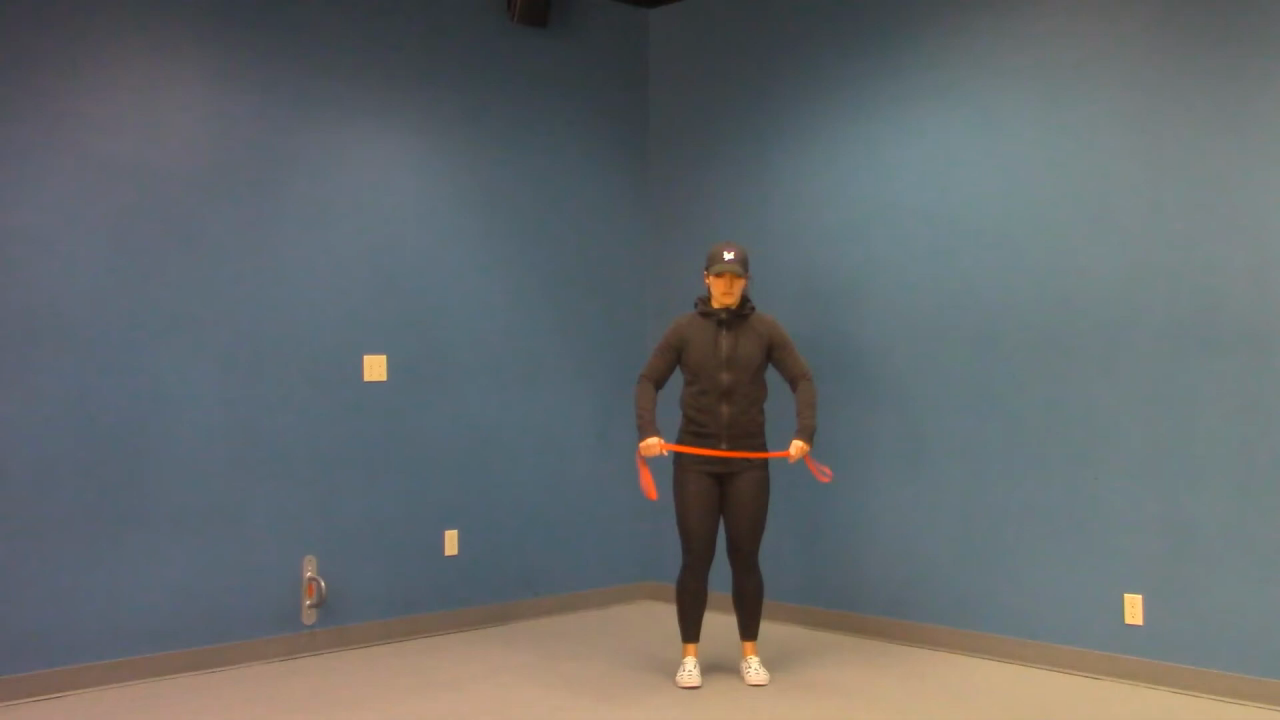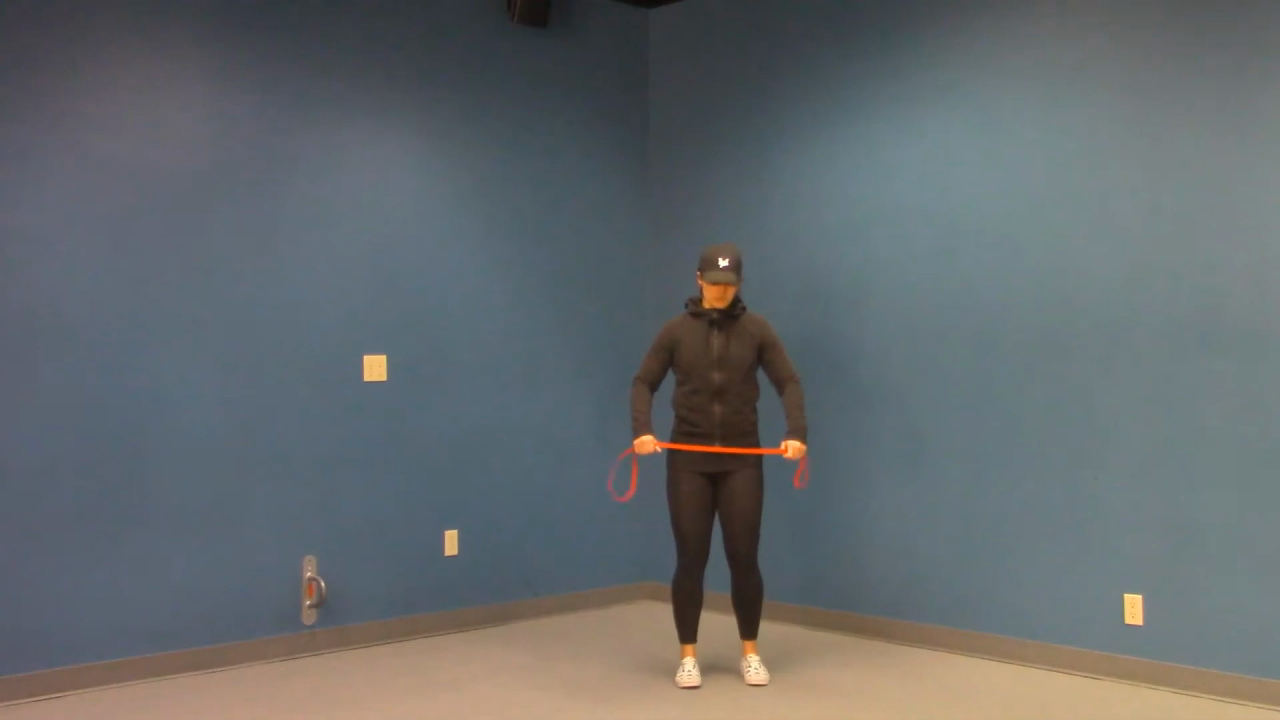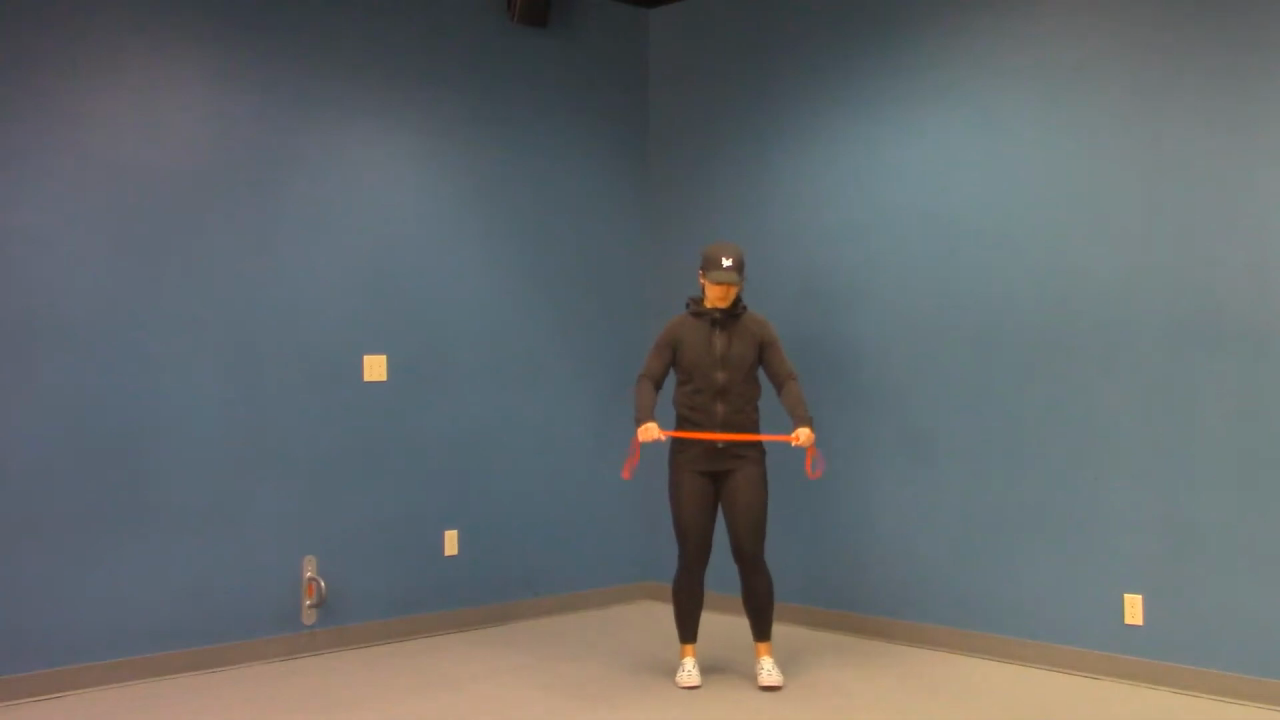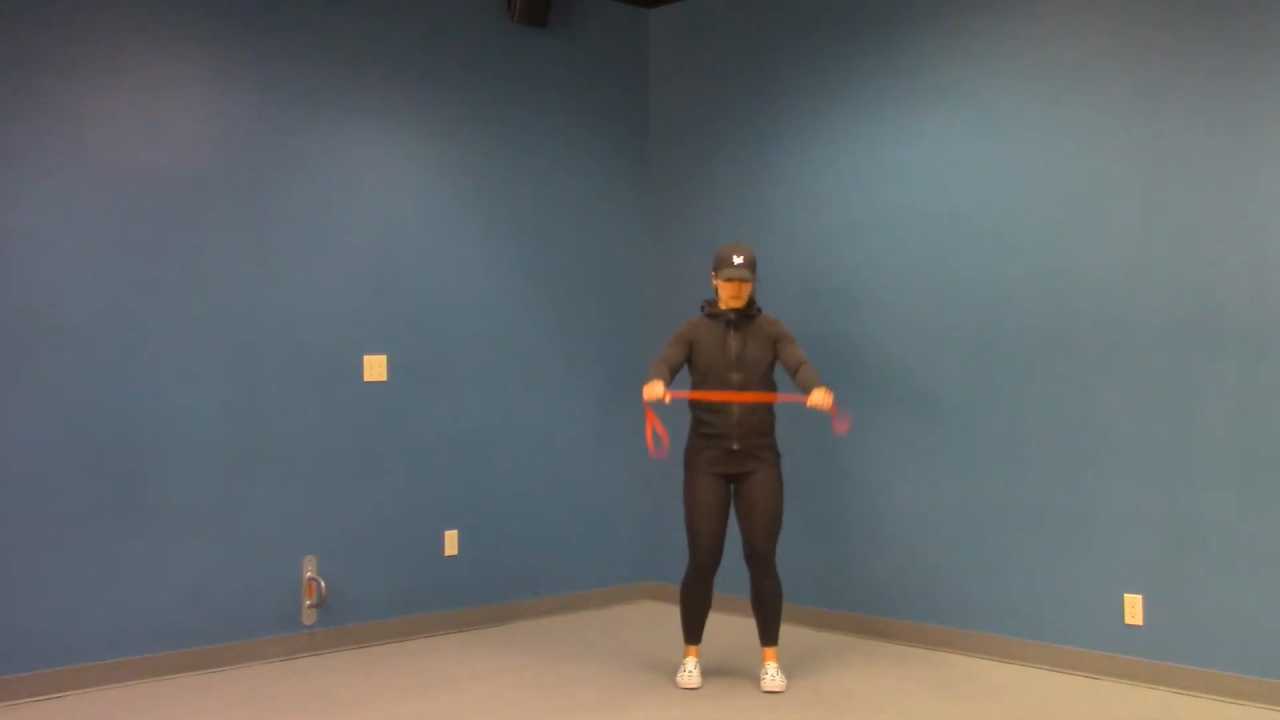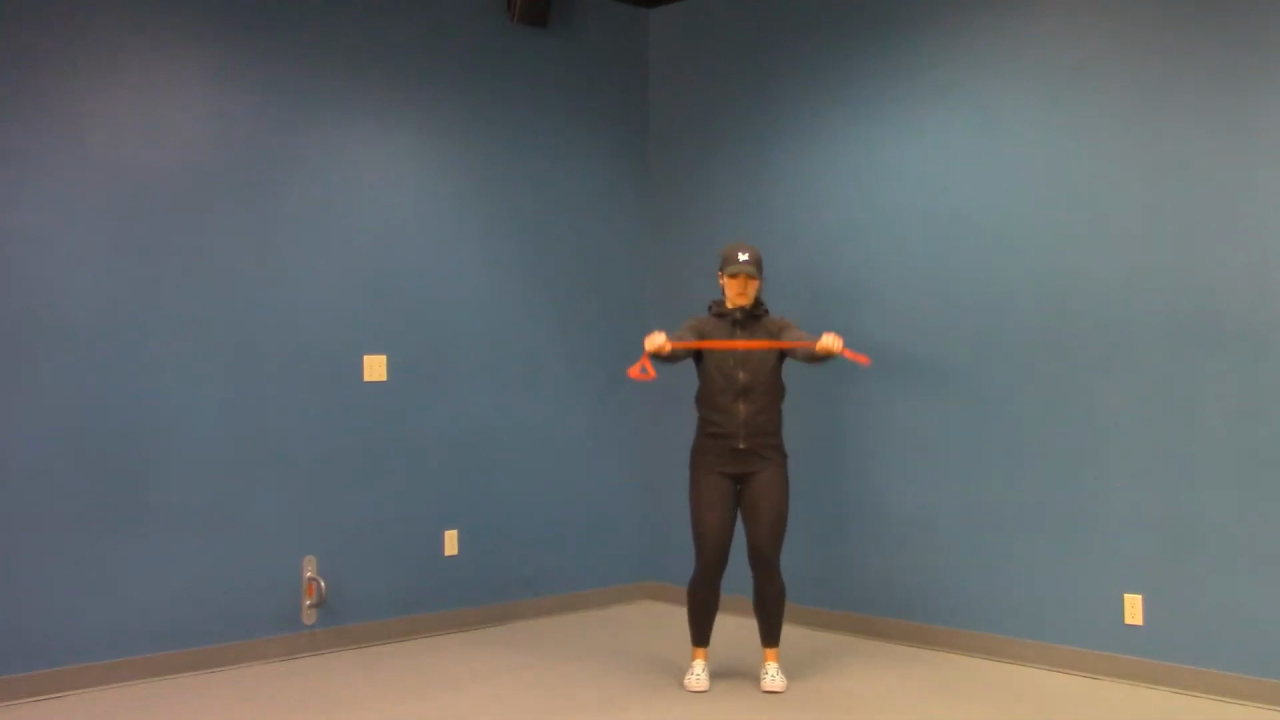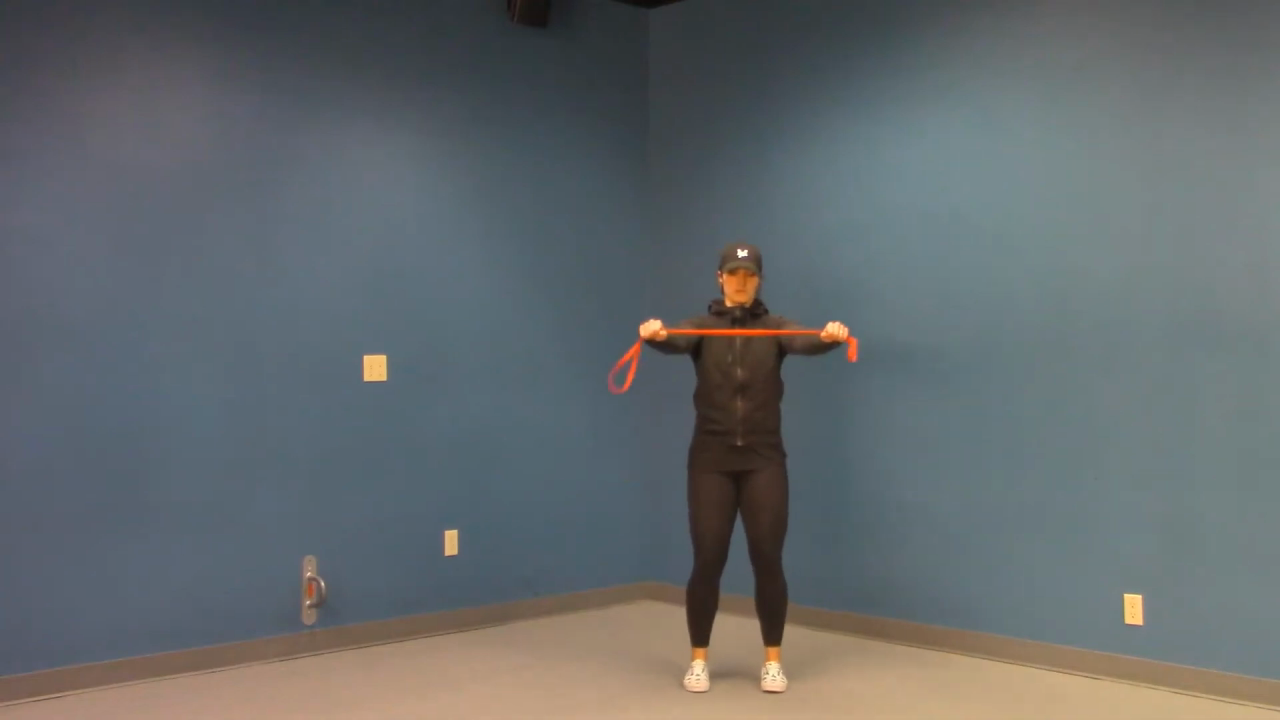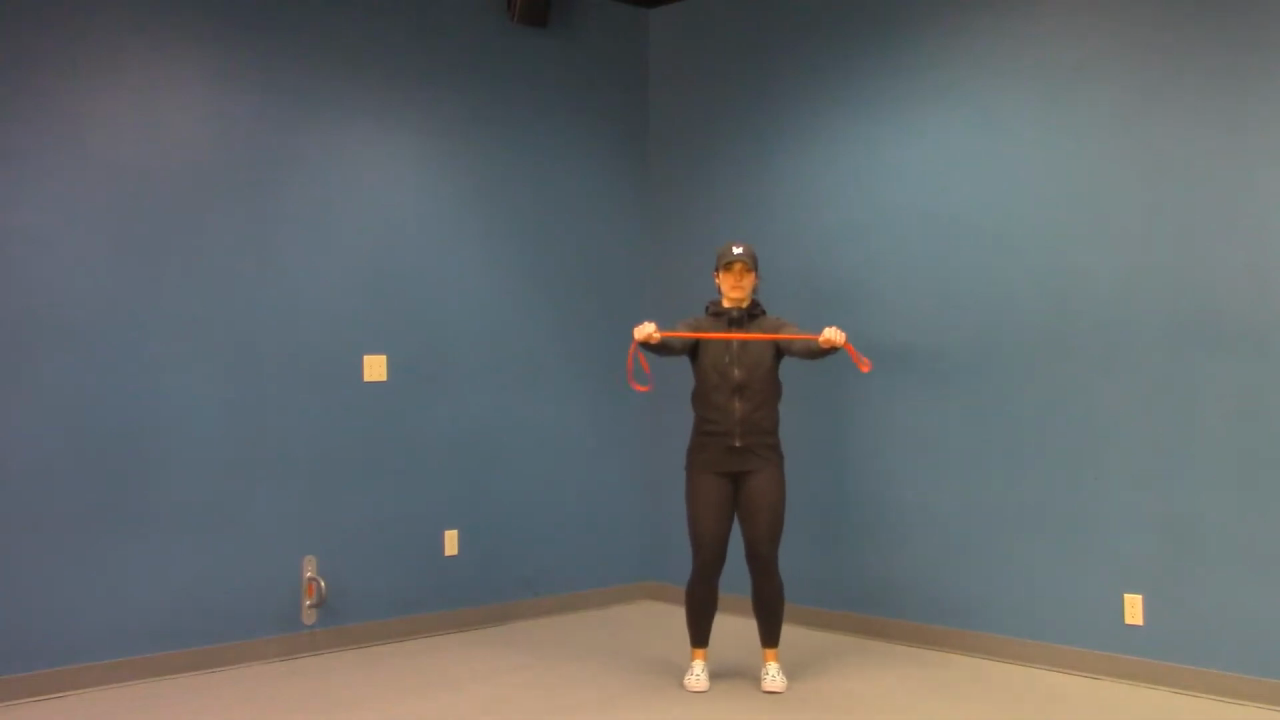
dt=0.2s
person 1, frame 1
left shoulder: (766, 329)
right shoulder: (685, 329)
left elbow: (801, 379)
right elbow: (648, 380)
left wrist: (804, 432)
right wrist: (647, 430)
left hip: (749, 458)
right hip: (695, 458)
left knee: (745, 558)
right knee: (695, 559)
left ankle: (749, 653)
right ankle: (690, 656)
person 1, frame 2
left shoulder: (757, 329)
right shoulder: (677, 329)
left elbow: (788, 381)
right elbow: (644, 382)
left wrist: (796, 432)
right wrist: (642, 429)
left hip: (741, 459)
right hip: (689, 458)
left knee: (743, 557)
right knee: (691, 559)
left ankle: (750, 652)
right ankle: (688, 656)
person 1, frame 3
left shoulder: (757, 328)
right shoulder: (678, 329)
left elbow: (785, 379)
right elbow: (648, 379)
left wrist: (802, 421)
right wrist: (645, 418)
left hip: (744, 456)
right hip: (691, 457)
left knee: (751, 556)
right knee: (692, 559)
left ankle: (764, 656)
right ankle: (688, 656)
person 1, frame 4
left shoulder: (770, 329)
right shoulder: (694, 330)
left elbow: (799, 364)
right elbow: (666, 363)
left wrist: (817, 388)
right wrist: (654, 383)
left hip: (759, 459)
right hip: (706, 458)
left knee: (762, 560)
right knee: (702, 560)
left ankle: (770, 659)
right ankle: (690, 655)
person 1, frame 5
left shoulder: (776, 327)
right shoulder: (702, 326)
left elbow: (803, 346)
right elbow: (679, 347)
left wrist: (826, 347)
right wrist: (658, 347)
left hip: (764, 460)
right hip: (713, 459)
left knee: (766, 562)
right knee: (709, 562)
left ankle: (771, 660)
right ankle: (698, 658)
person 1, frame 6
left shoulder: (775, 326)
right shoulder: (702, 326)
left elbow: (804, 343)
right elbow: (677, 341)
left wrist: (829, 337)
right wrist: (656, 335)
left hip: (763, 458)
right hip: (711, 458)
left knee: (768, 560)
right knee: (707, 562)
left ankle: (772, 660)
right ankle: (698, 659)
person 1, frame 7
left shoulder: (772, 328)
right shoulder: (699, 327)
left elbow: (801, 346)
right elbow: (673, 343)
left wrist: (826, 342)
right wrist: (651, 338)
left hip: (761, 459)
right hip: (709, 459)
left knee: (764, 561)
right knee: (706, 563)
left ankle: (771, 660)
right ankle: (698, 659)
